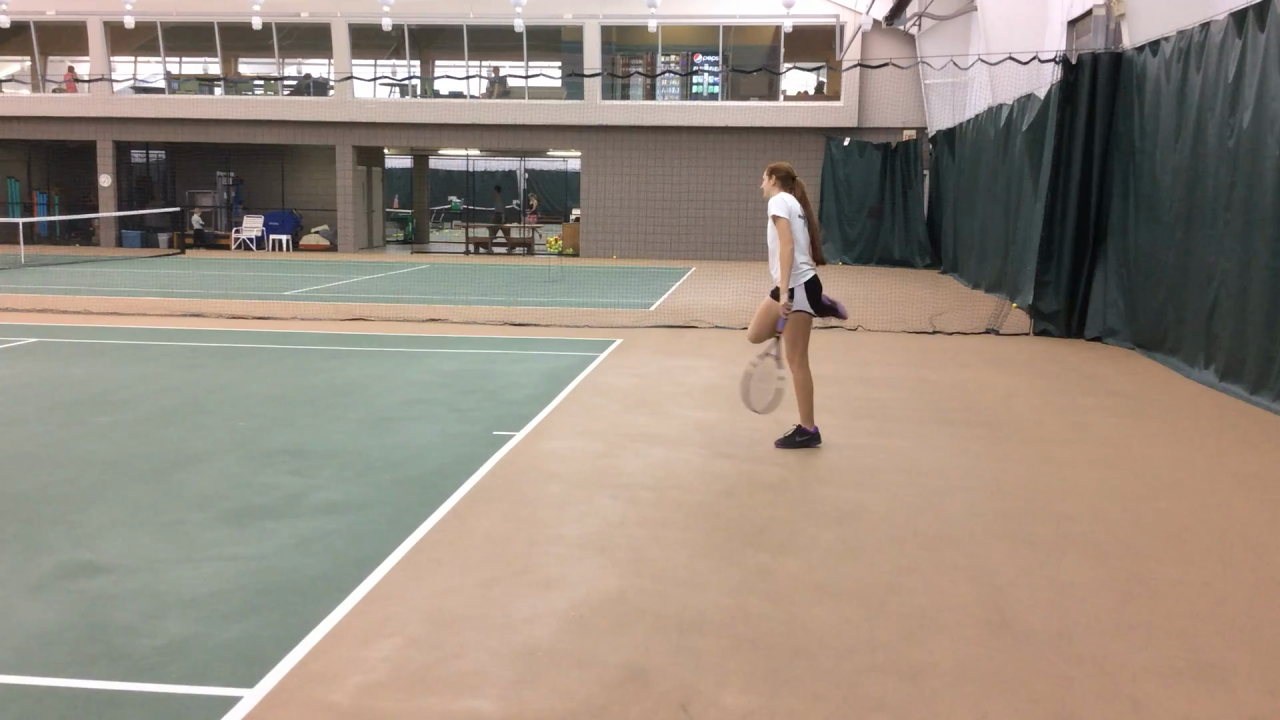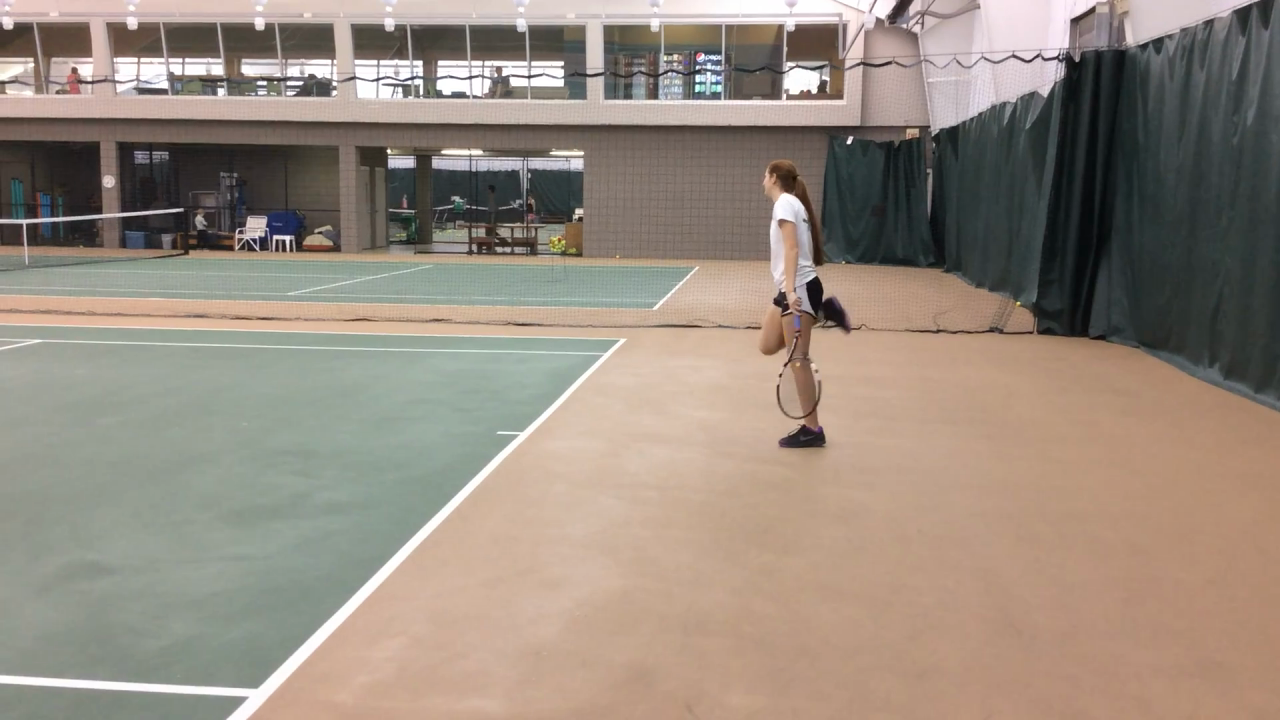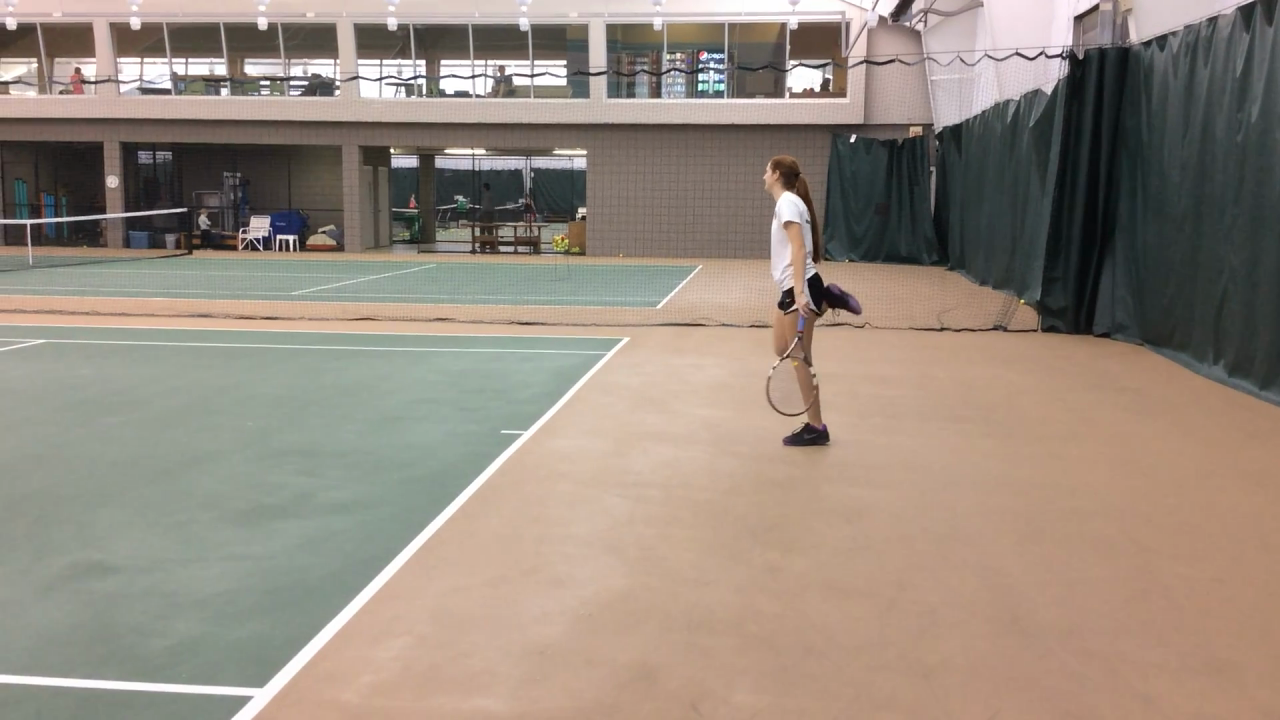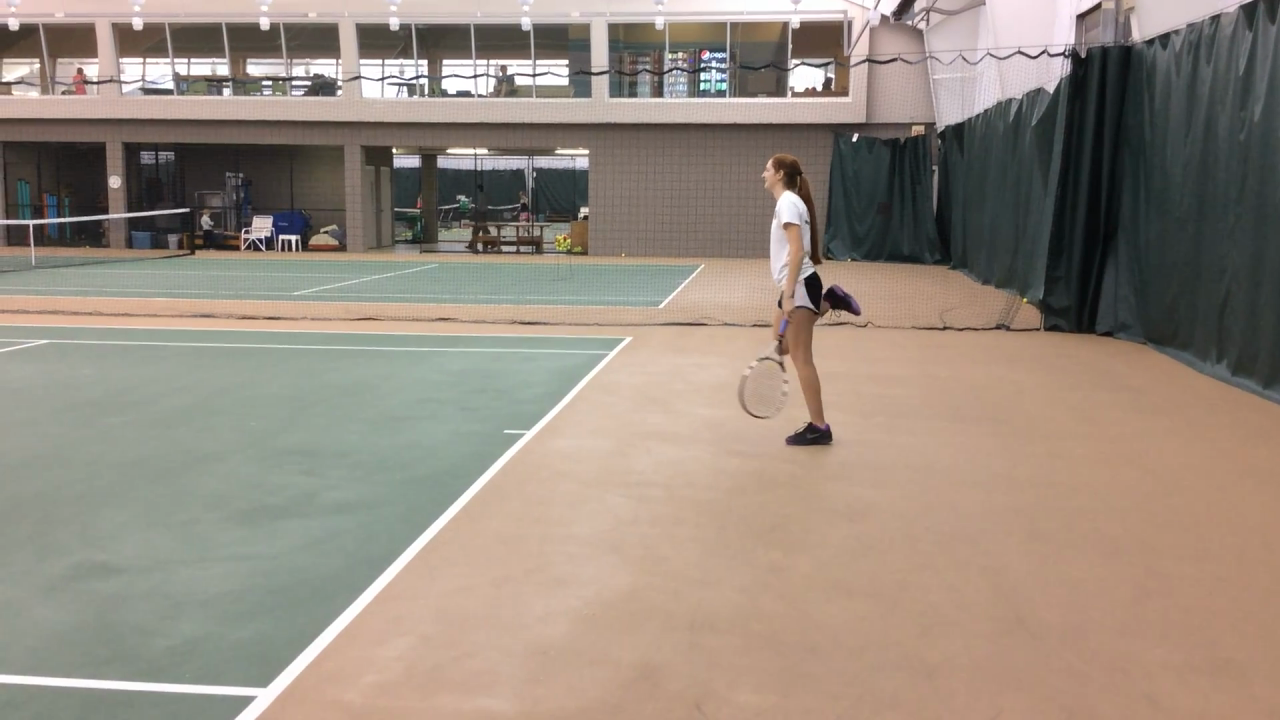
dt=0.2s
person 1, frame 1
left shoulder: (778, 200)
right shoulder: (791, 202)
left elbow: (787, 248)
left wrist: (785, 293)
left hip: (797, 286)
right hip: (790, 286)
left knee: (796, 361)
right knee: (755, 335)
left ankle: (808, 430)
right ankle: (820, 308)
person 1, frame 2
left shoulder: (784, 202)
right shoulder: (791, 202)
left elbow: (792, 249)
left wrist: (791, 290)
left hip: (800, 288)
right hip: (790, 289)
right knee: (768, 347)
left ankle: (812, 430)
right ankle: (821, 311)
person 1, frame 3
left shoulder: (787, 202)
right shoulder: (789, 201)
left elbow: (799, 249)
left wrist: (799, 291)
left hip: (799, 288)
right hip: (792, 288)
right knee: (782, 350)
left ankle: (816, 428)
right ankle: (826, 300)
person 1, frame 4
left shoulder: (787, 202)
right shoulder: (788, 201)
left elbow: (797, 252)
left wrist: (788, 295)
left hip: (799, 286)
right hip: (795, 286)
left knee: (801, 359)
right knee: (784, 346)
left ankle: (819, 428)
right ankle: (829, 301)
